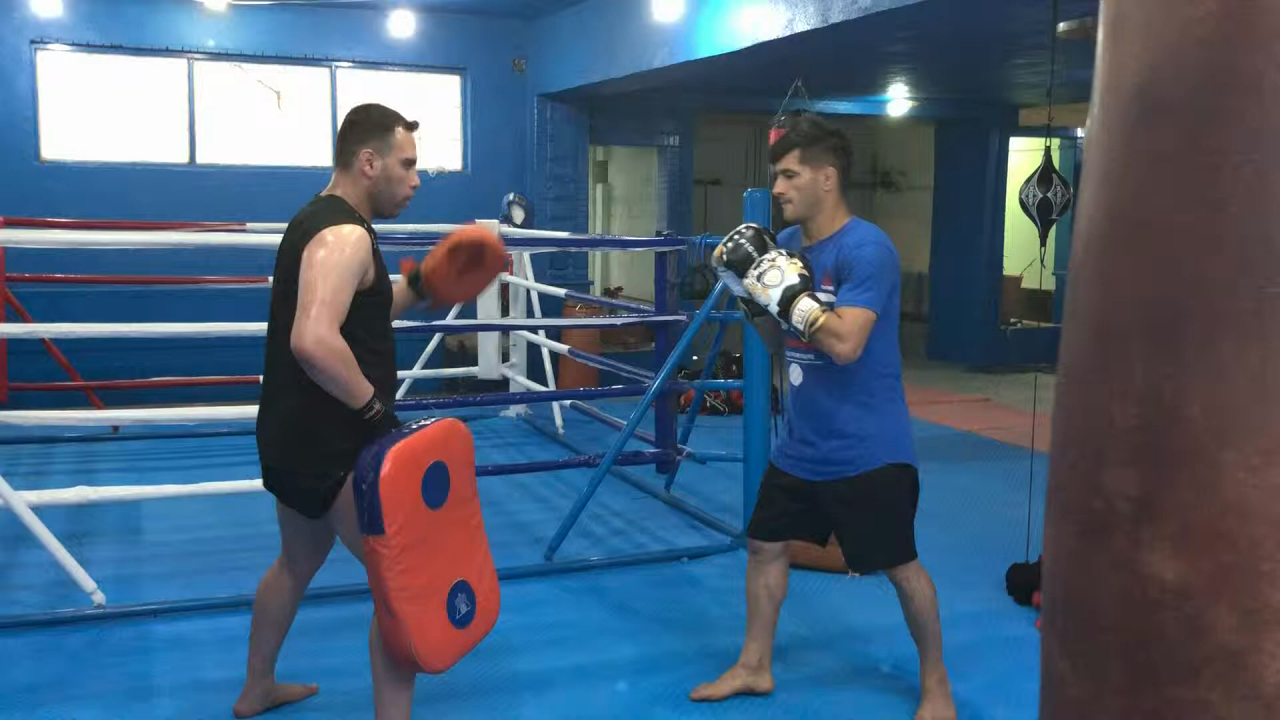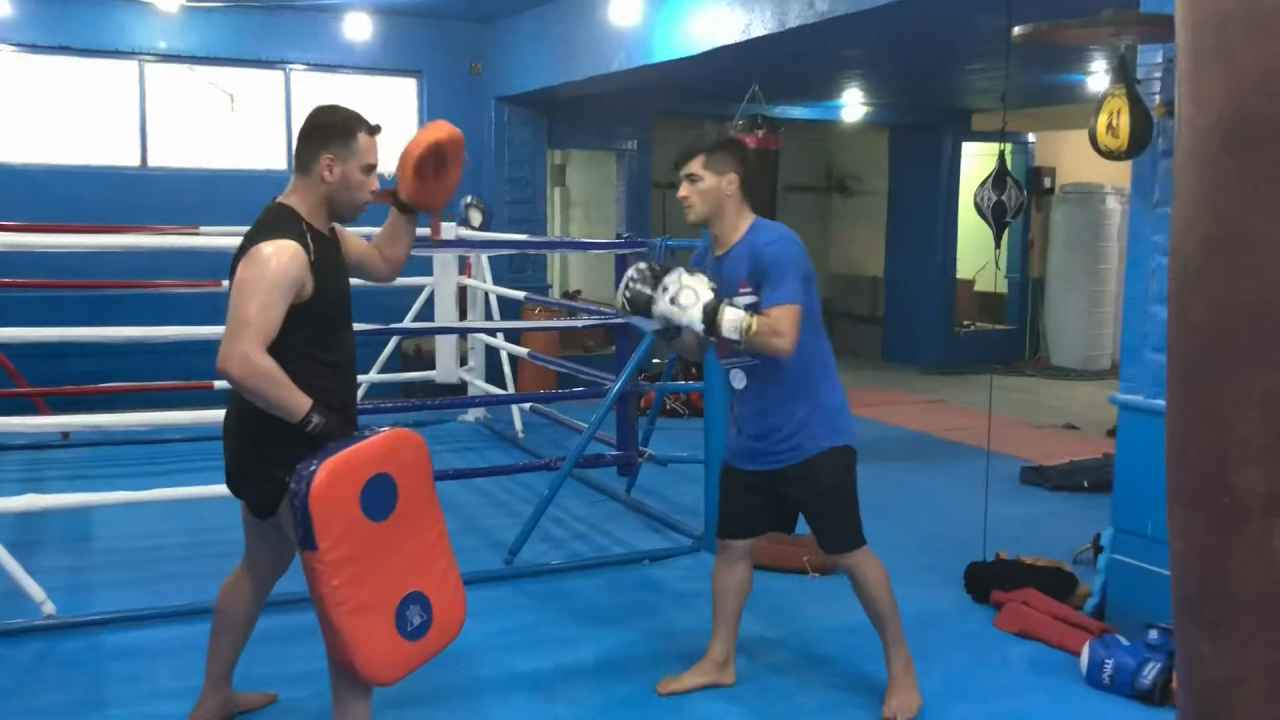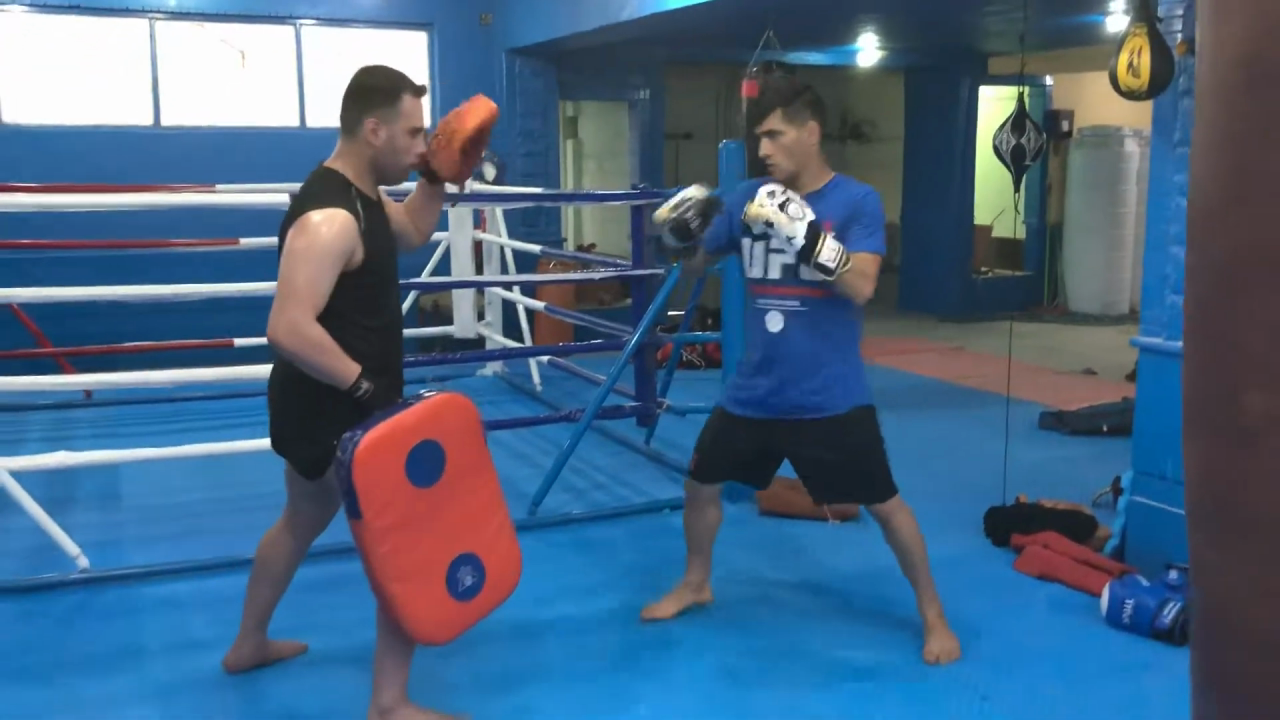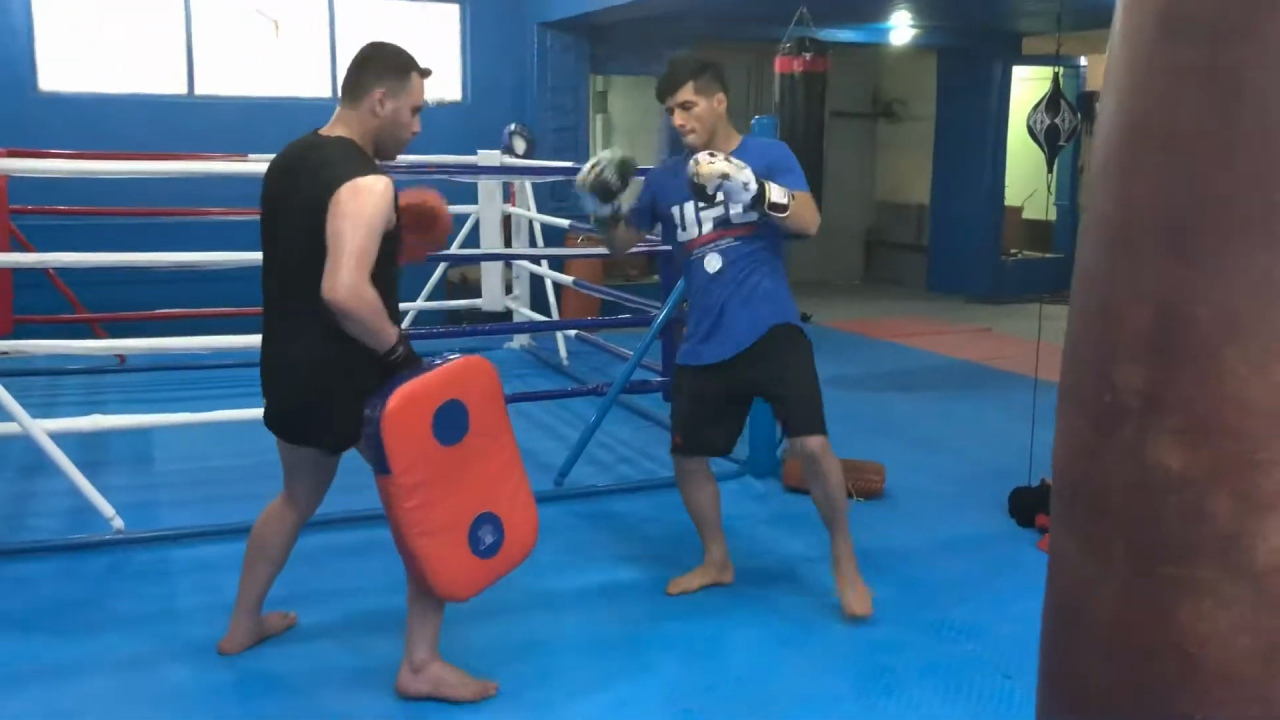
dt=0.7s
person 1, frame 1
left shoulder: (319, 222)
right shoulder: (346, 234)
right elbow: (314, 340)
left wrist: (421, 286)
right wrist: (377, 408)
left hip: (293, 434)
right hip: (330, 443)
left knee: (297, 561)
person 1, frame 2
left shoulder: (316, 232)
right shoulder: (280, 249)
left elbow: (384, 262)
right elbow: (239, 360)
left wrist: (410, 204)
right wrist: (316, 421)
left hip: (280, 446)
right hip: (289, 450)
left knee: (261, 568)
person 1, frame 3
left shoulder: (360, 194)
right shoulder: (329, 218)
left elbow: (410, 231)
right elbow: (288, 329)
left wrist: (434, 176)
right wrist: (365, 387)
left hip: (317, 407)
right hip: (337, 410)
left knee: (302, 520)
left ankle: (249, 642)
person 1, frame 4
left shoulder: (290, 160)
right shoulder: (366, 183)
right elbow: (344, 292)
right wrist: (398, 350)
left hip: (287, 367)
right hip: (346, 372)
left knee: (298, 498)
left ankle: (243, 624)
right ankle: (421, 667)
person 2, frame 1
left shoulder: (867, 248)
right shoulder: (787, 242)
left elbow: (845, 344)
left wrist: (785, 291)
right wrist: (748, 289)
left hip: (867, 449)
right hip: (801, 443)
left knee: (900, 565)
right knee: (764, 545)
right ankle: (753, 667)
person 2, frame 2
left shoulder: (775, 245)
right shoulder: (702, 260)
left elbow: (780, 339)
right elbow: (697, 344)
left wrist: (706, 311)
right wrist: (662, 313)
left hip: (811, 434)
right hip: (750, 439)
left knee: (848, 551)
right knee: (732, 545)
left ankle: (900, 666)
right ankle: (719, 660)
person 2, frame 3
left shoulder: (857, 201)
right shoulder: (745, 198)
left elbow: (860, 287)
right elbow: (698, 261)
left wrist: (802, 232)
right wrist: (679, 232)
left hip: (828, 394)
right hip: (752, 391)
left knee: (881, 501)
right knee: (700, 485)
left ankle: (932, 611)
right ankle: (694, 584)
person 2, frame 4
left shoulder: (768, 154)
right shoulder: (665, 179)
left elbow: (808, 222)
right elbow: (620, 244)
left wrist: (744, 183)
right wrist: (601, 203)
left hip: (770, 330)
right hip: (703, 346)
left knee: (812, 445)
right knee: (688, 458)
left ankle: (845, 564)
right ankle: (716, 560)
